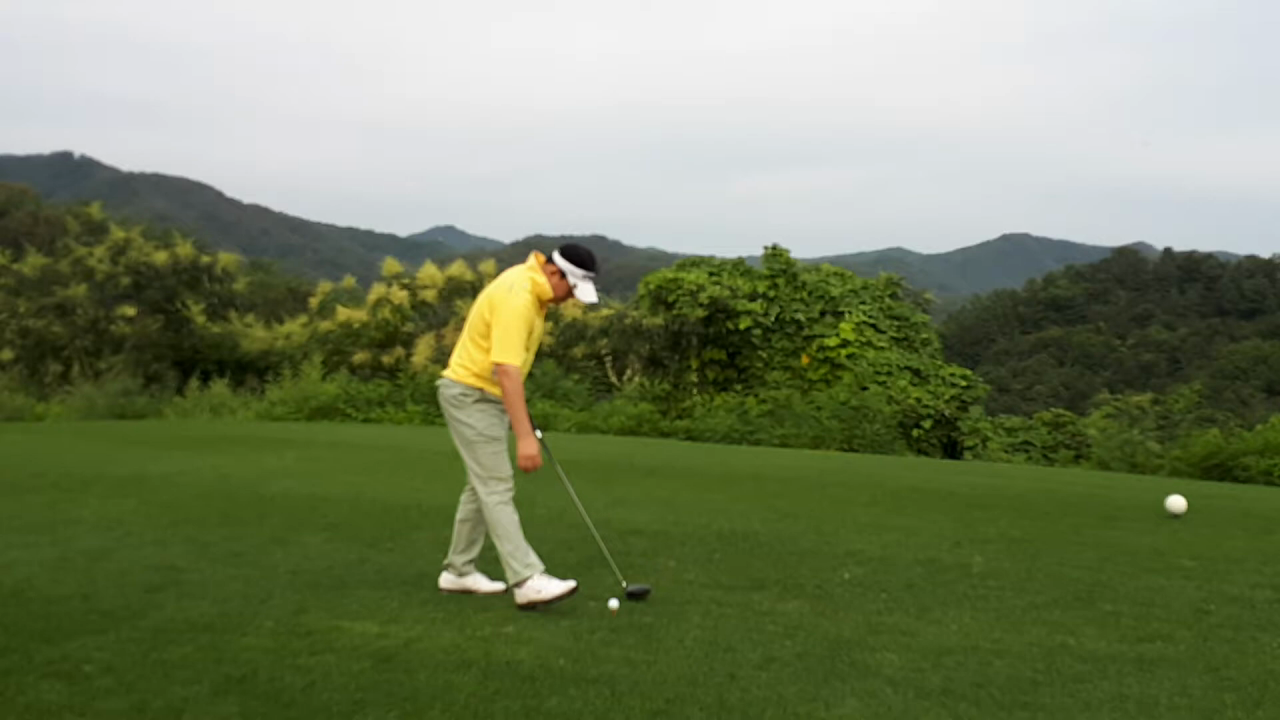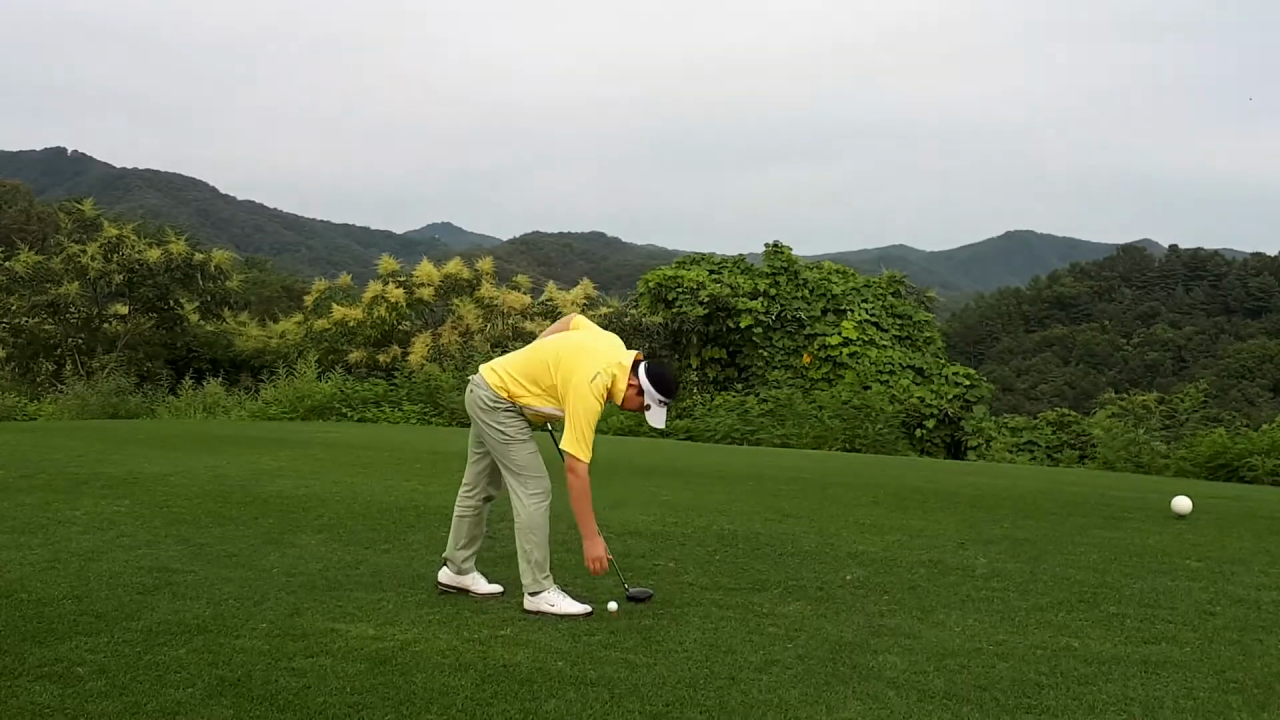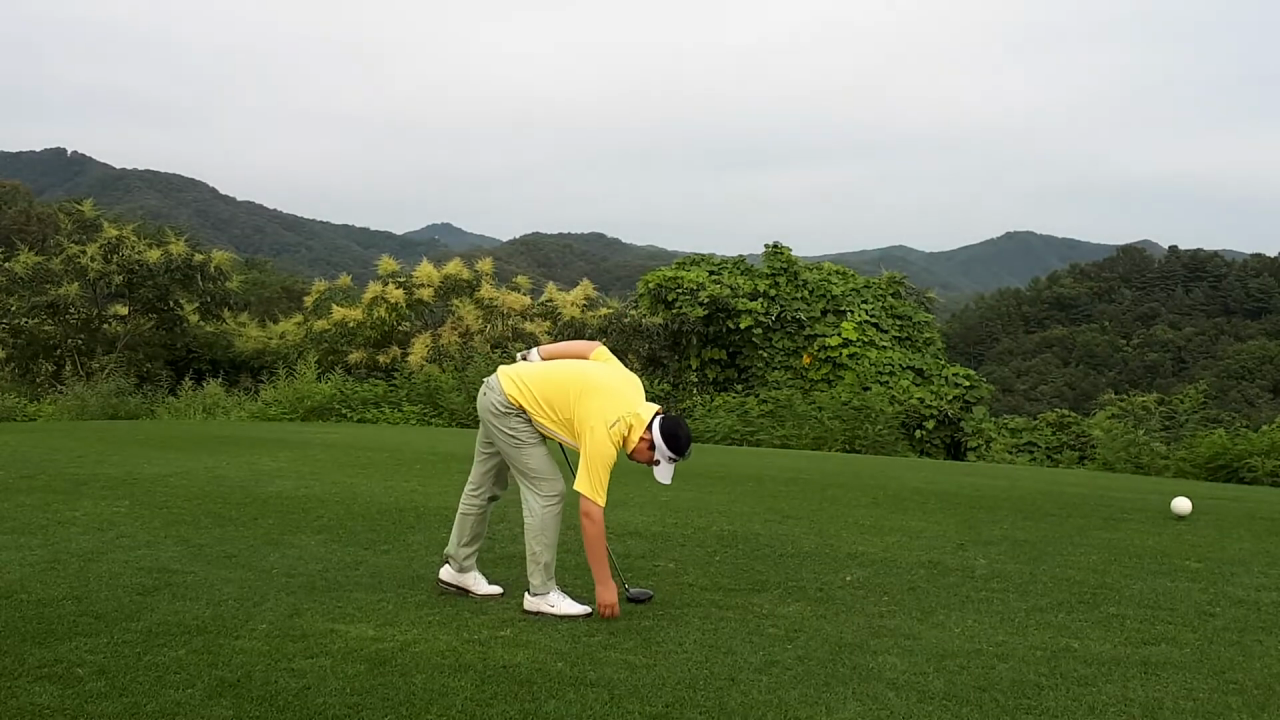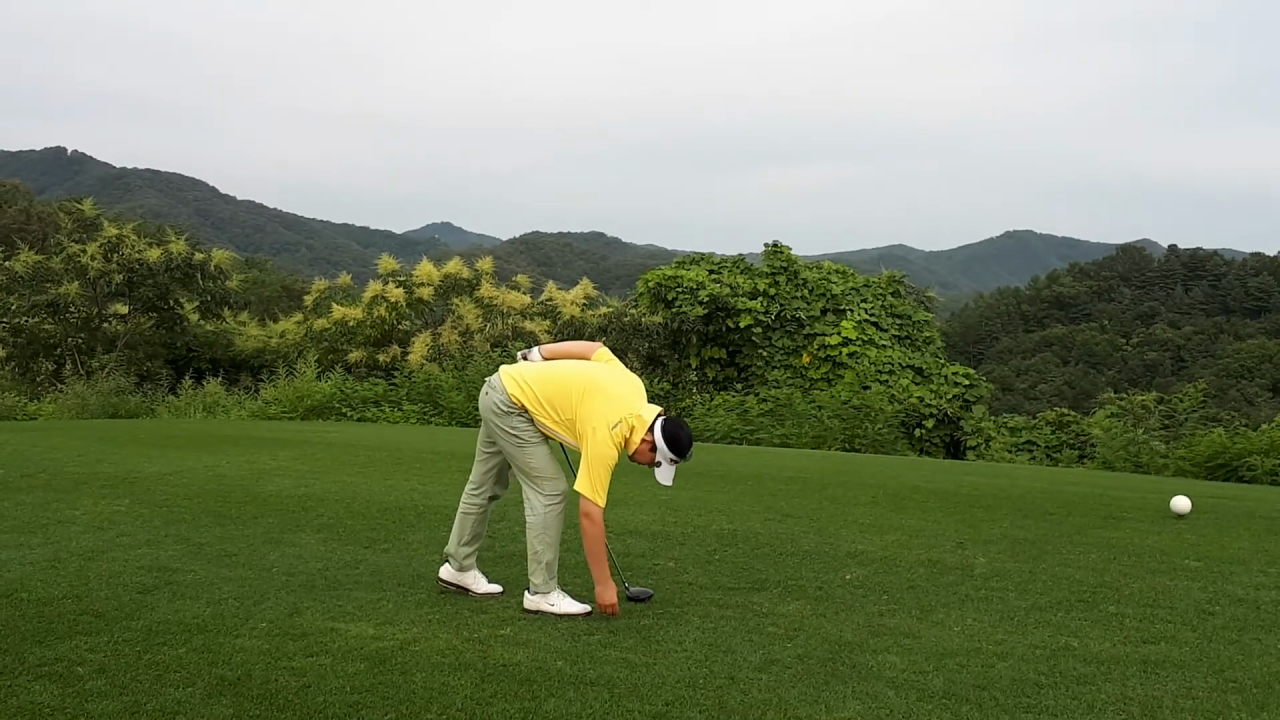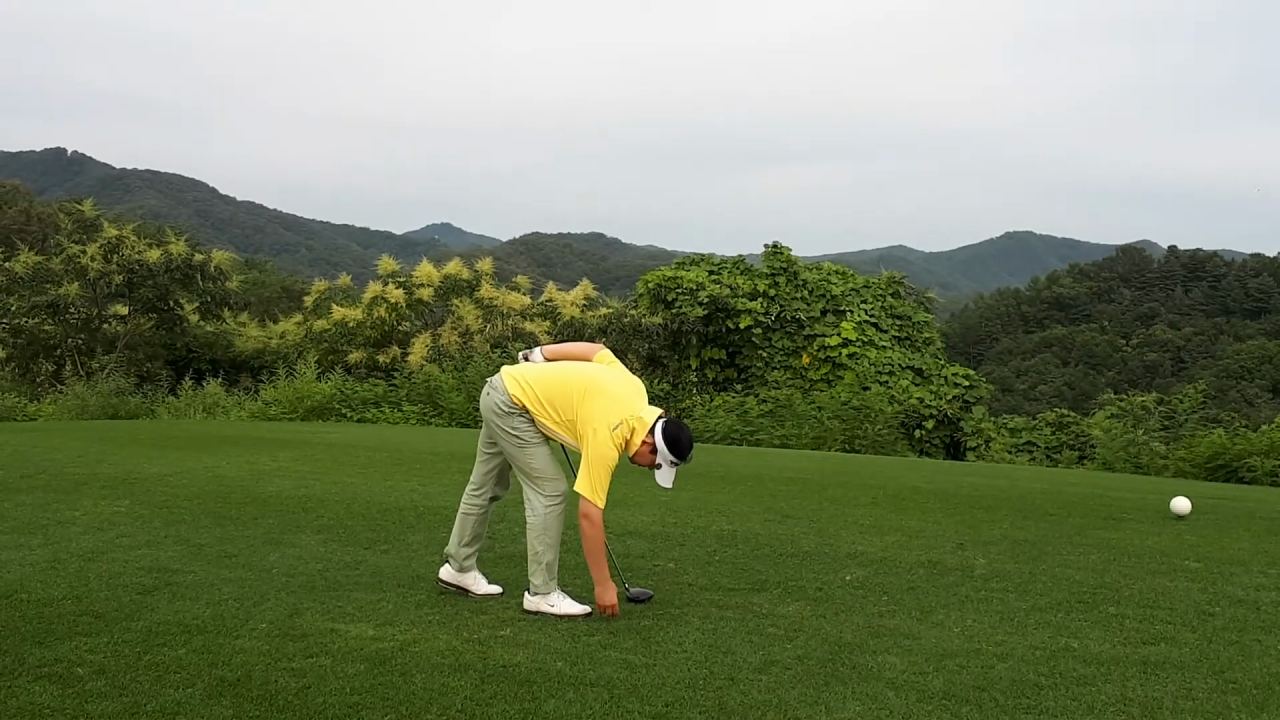
dt=0.5s
person 1, frame 1
left shoulder: (528, 279)
right shoulder: (518, 297)
right elbow: (507, 372)
right wrist: (525, 436)
left hip: (486, 395)
right hip: (469, 394)
left knee: (483, 487)
right knee: (496, 488)
left ankle: (458, 572)
right ankle: (527, 580)
person 1, frame 2
left shoulder: (614, 347)
right shoulder: (590, 387)
left elbow: (570, 321)
right elbow: (576, 469)
right wrist: (592, 539)
left hip: (490, 388)
right hip: (498, 399)
left knee: (480, 485)
right knee: (533, 489)
left ankle: (457, 569)
right ankle: (539, 591)
person 1, frame 3
left shoulder: (632, 388)
right shoulder: (605, 434)
left elbow: (594, 348)
right elbow: (590, 513)
left wrist: (536, 356)
right wrist: (604, 584)
left hip: (503, 388)
right hip: (508, 404)
left knee: (485, 487)
right knee: (547, 492)
left ankle: (459, 568)
right ankle: (541, 592)
person 1, frame 4
left shoulder: (634, 389)
right shoulder: (606, 436)
left elbow: (596, 348)
right elbow: (590, 513)
left wrist: (537, 355)
right wrist: (604, 584)
left hip: (504, 388)
right hip: (510, 403)
left knee: (485, 486)
right knee: (549, 491)
left ankle: (458, 566)
right ankle: (542, 592)
person 1, frame 5
left shoulder: (635, 392)
right shoulder: (607, 437)
left elbow: (597, 350)
right elbow: (589, 515)
left wrist: (538, 355)
right wrist: (603, 585)
left hip: (506, 388)
right hip: (512, 404)
left knee: (487, 487)
right knee: (550, 493)
left ankle: (459, 567)
right ankle: (542, 593)
